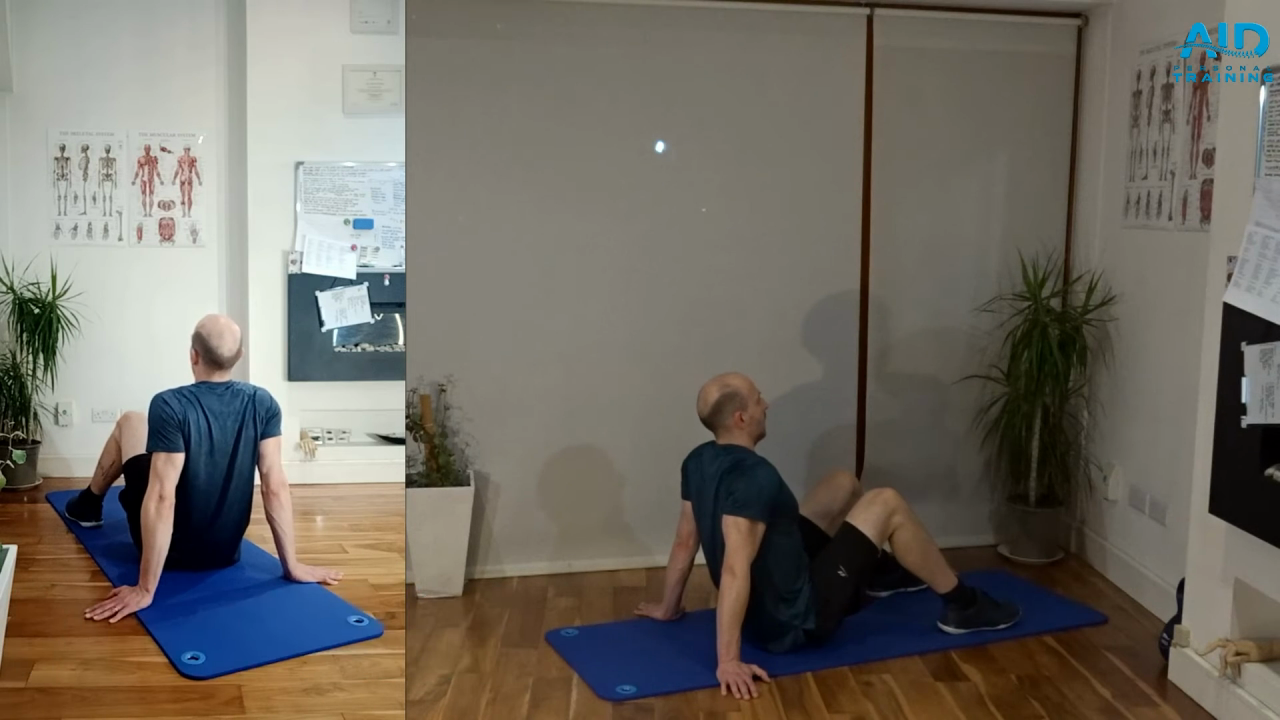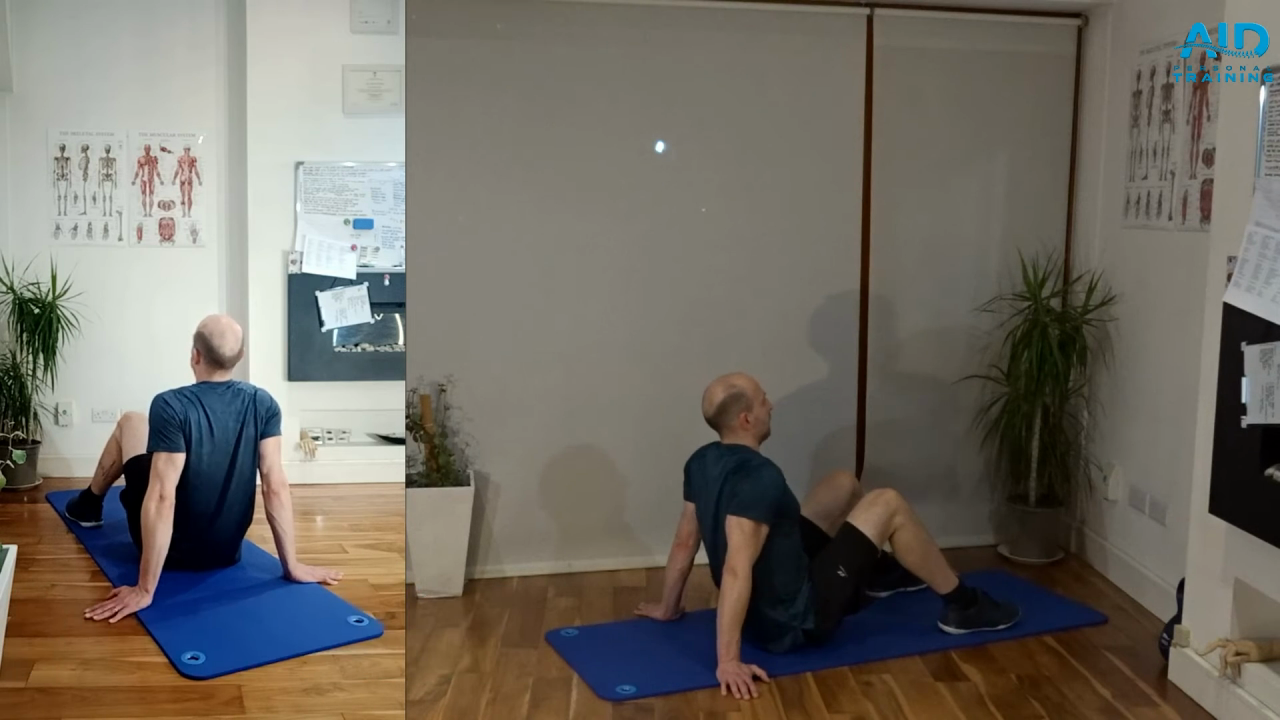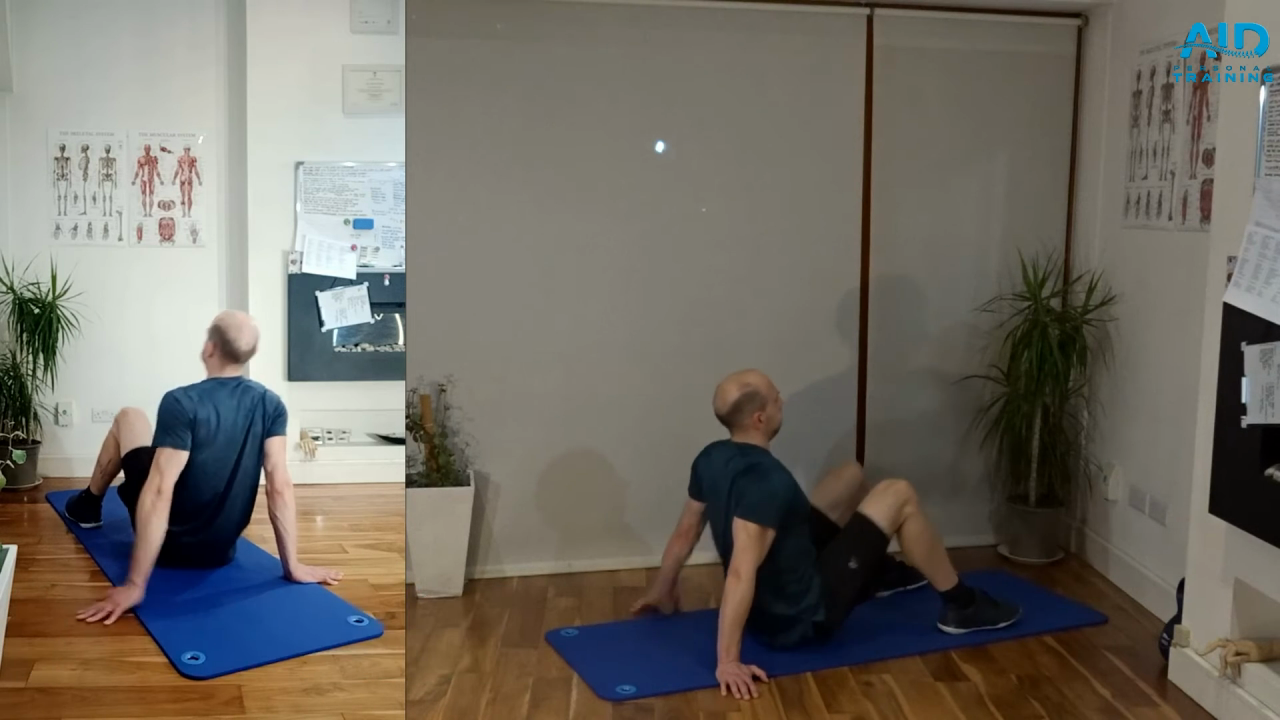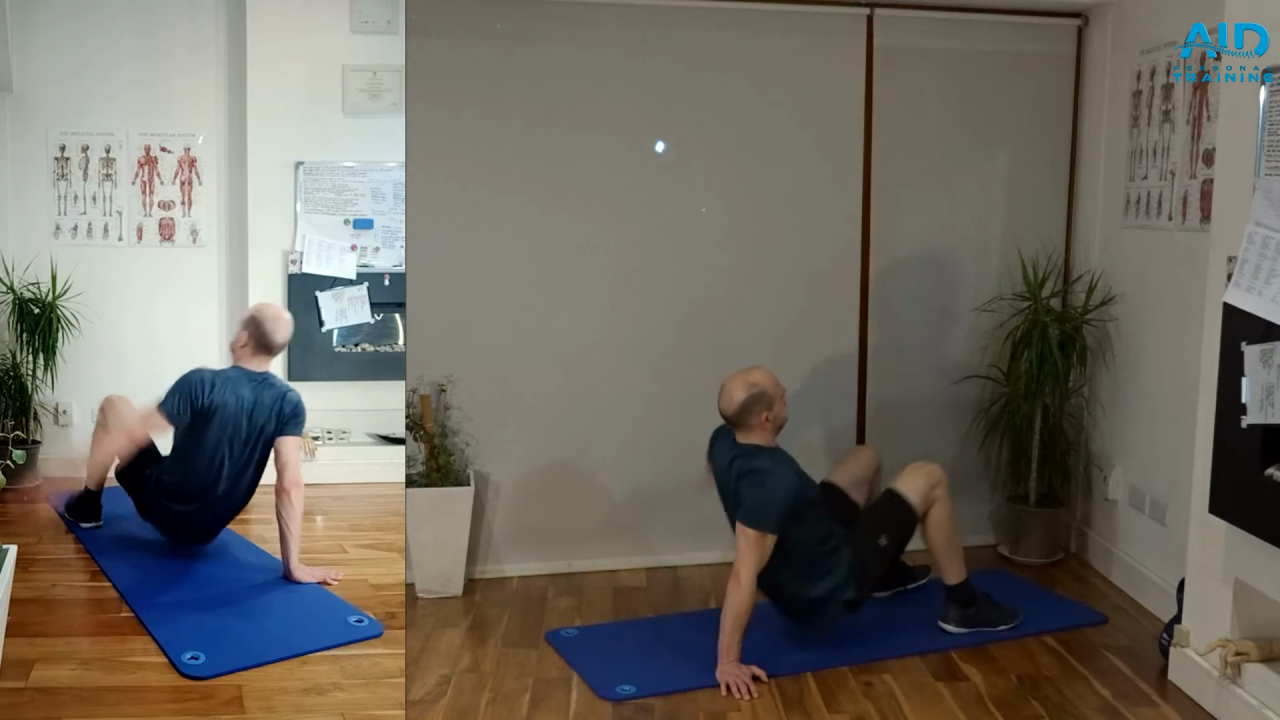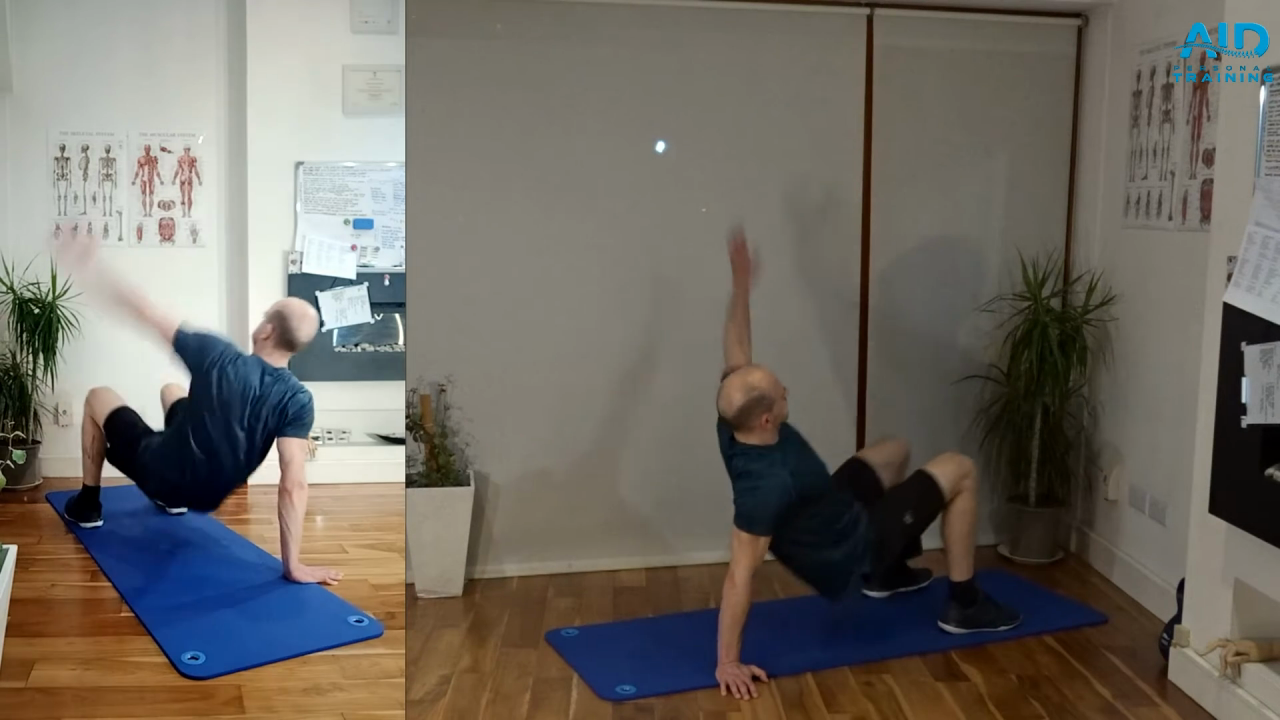
dt=0.2s
person 1, frame 1
left shoulder: (698, 462)
right shoulder: (754, 477)
left elbow: (685, 541)
right elbow: (735, 570)
left wrist: (669, 607)
right wrist: (728, 660)
left hip: (762, 606)
right hip: (795, 621)
left knee: (845, 484)
right knee: (887, 504)
left ankle: (880, 572)
right ankle: (962, 605)
person 1, frame 2
left shoulder: (701, 462)
right shoulder: (758, 478)
left elbow: (684, 541)
right elbow: (737, 570)
left wrist: (668, 606)
right wrist: (728, 661)
left hip: (763, 607)
right hip: (793, 622)
left knee: (844, 484)
right knee: (888, 505)
left ankle: (879, 572)
right ankle: (963, 605)
person 1, frame 3
left shoulder: (711, 458)
right shoulder: (767, 480)
left elbow: (685, 532)
right elbow: (741, 573)
left wrist: (662, 592)
right wrist: (728, 661)
left hip: (771, 603)
right hip: (802, 615)
left knee: (852, 475)
right knee: (898, 495)
left ankle: (879, 573)
right ankle: (962, 605)
person 1, frame 4
left shoulder: (724, 441)
right shoulder: (773, 482)
right elbow: (743, 576)
right wrist: (729, 662)
left hip: (798, 582)
right hip: (831, 588)
left knee: (865, 459)
right knee: (929, 477)
left ankle: (885, 572)
right ankle: (963, 605)
person 1, frame 5
left shoulder: (734, 426)
right shoulder: (771, 485)
left elbow: (737, 348)
right elbow: (740, 578)
left wrist: (742, 283)
right wrist: (728, 664)
left hip: (830, 523)
right hip: (850, 559)
left knee: (895, 451)
right knee: (959, 470)
left ankle: (886, 573)
right ankle: (963, 605)
person 2, frame 1
left shoulder: (170, 406)
right shoulder: (263, 404)
left elbow: (162, 499)
right elbow: (276, 488)
left wrist: (145, 589)
right wrist: (292, 565)
left hip: (172, 548)
right hip: (225, 553)
left knee: (131, 423)
left ankle: (89, 505)
person 2, frame 2
left shoulder: (171, 407)
right shoulder: (263, 405)
left elbow: (163, 499)
right elbow: (276, 487)
left wrist: (145, 590)
right wrist: (292, 565)
left hip: (173, 550)
right hip: (226, 553)
left knee: (132, 422)
left ankle: (89, 505)
person 2, frame 3
left shoulder: (182, 403)
right shoulder: (271, 405)
left elbow: (160, 493)
right elbow: (280, 488)
left wrist: (135, 585)
right wrist: (292, 566)
left hip: (171, 544)
right hip: (221, 551)
left knee: (128, 418)
left ankle: (89, 505)
person 2, frame 4
left shoulder: (202, 384)
right shoulder: (290, 402)
left elbow: (130, 436)
right elbow: (290, 486)
right wrist: (294, 565)
left hip: (166, 511)
right hip: (209, 527)
left knee: (114, 405)
left ankle: (89, 505)
person 2, frame 5
left shoulder: (219, 358)
right shoulder: (298, 400)
left elbow: (149, 315)
right elbow: (294, 486)
left wrist: (88, 264)
right wrist: (293, 566)
left hip: (162, 475)
right hip: (206, 496)
left knee: (99, 399)
right knee: (172, 391)
left ankle: (88, 503)
